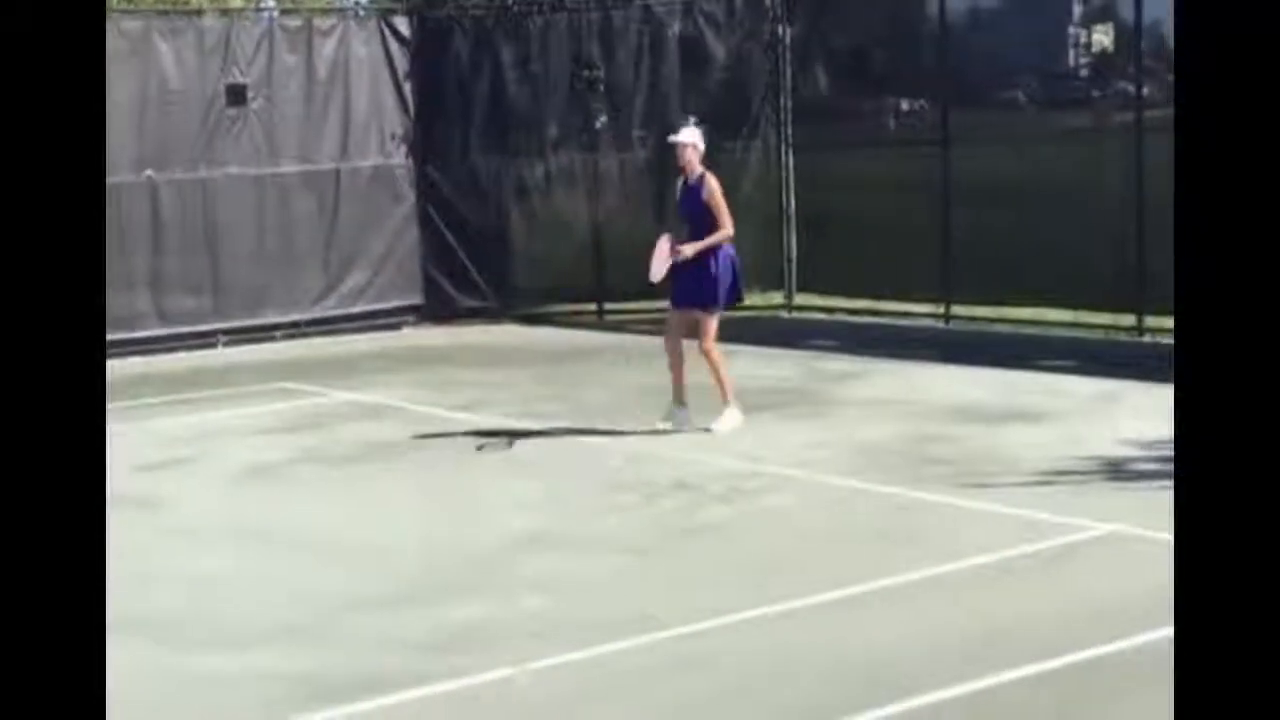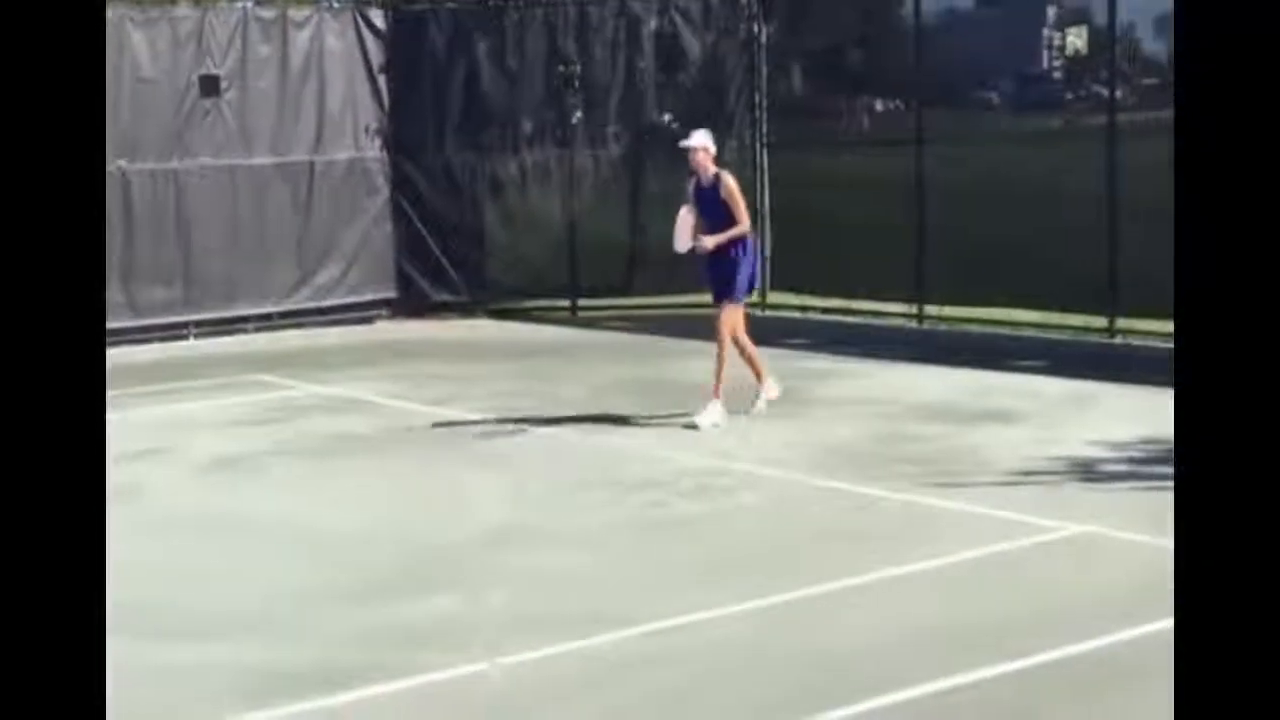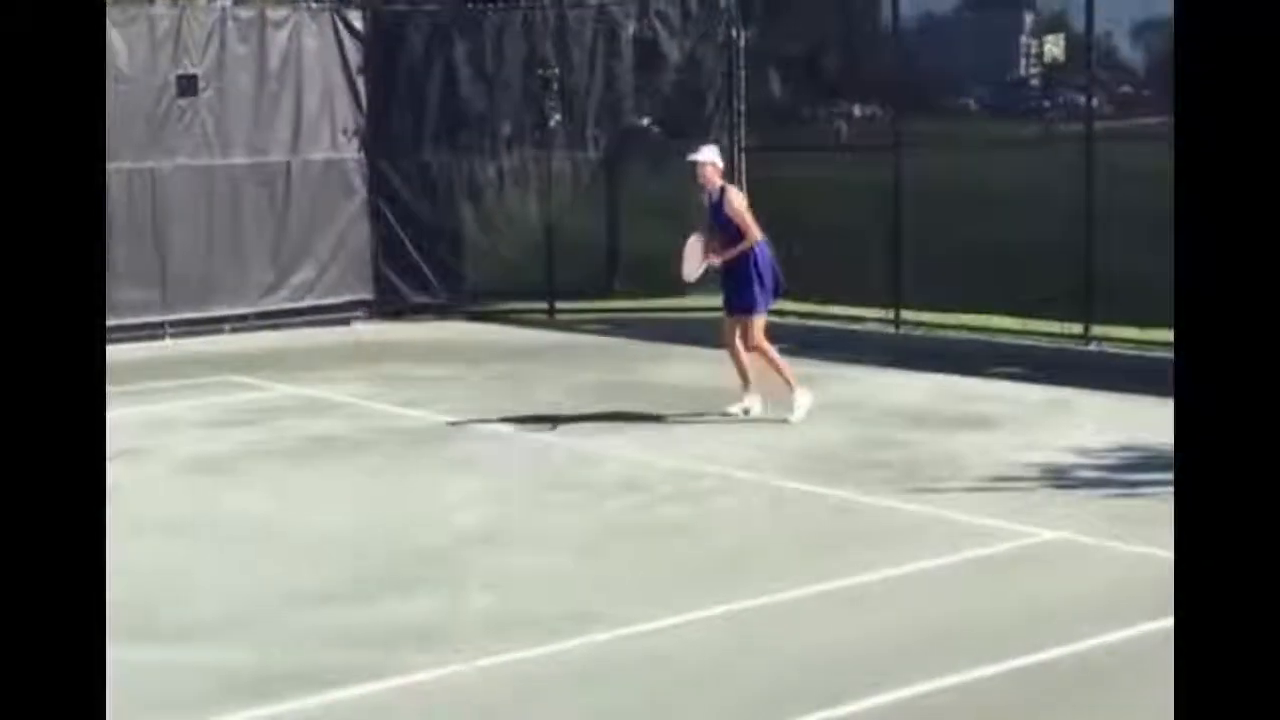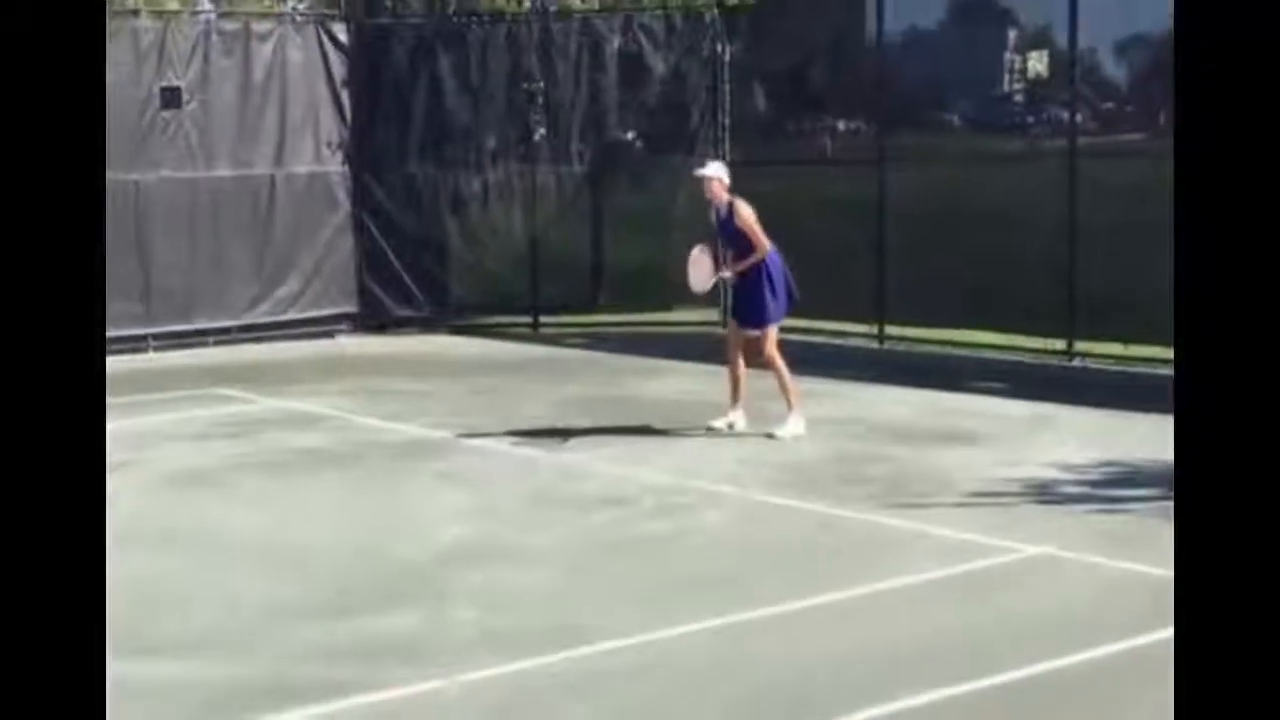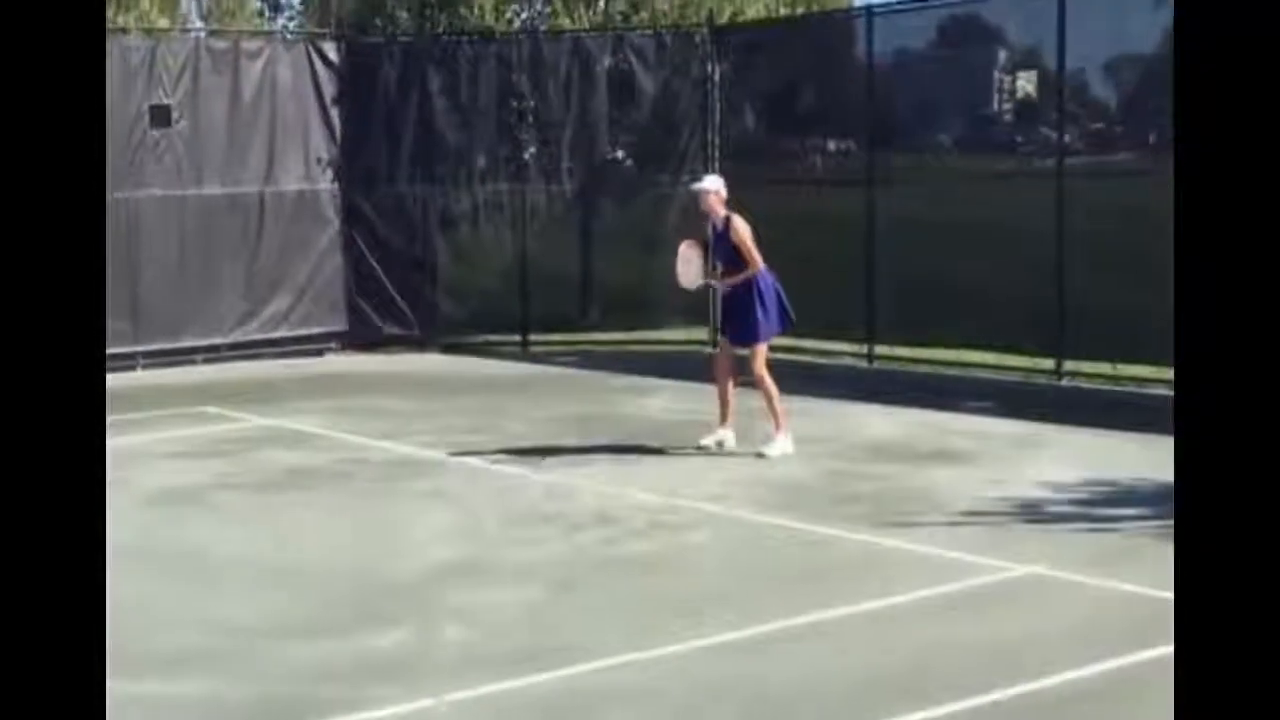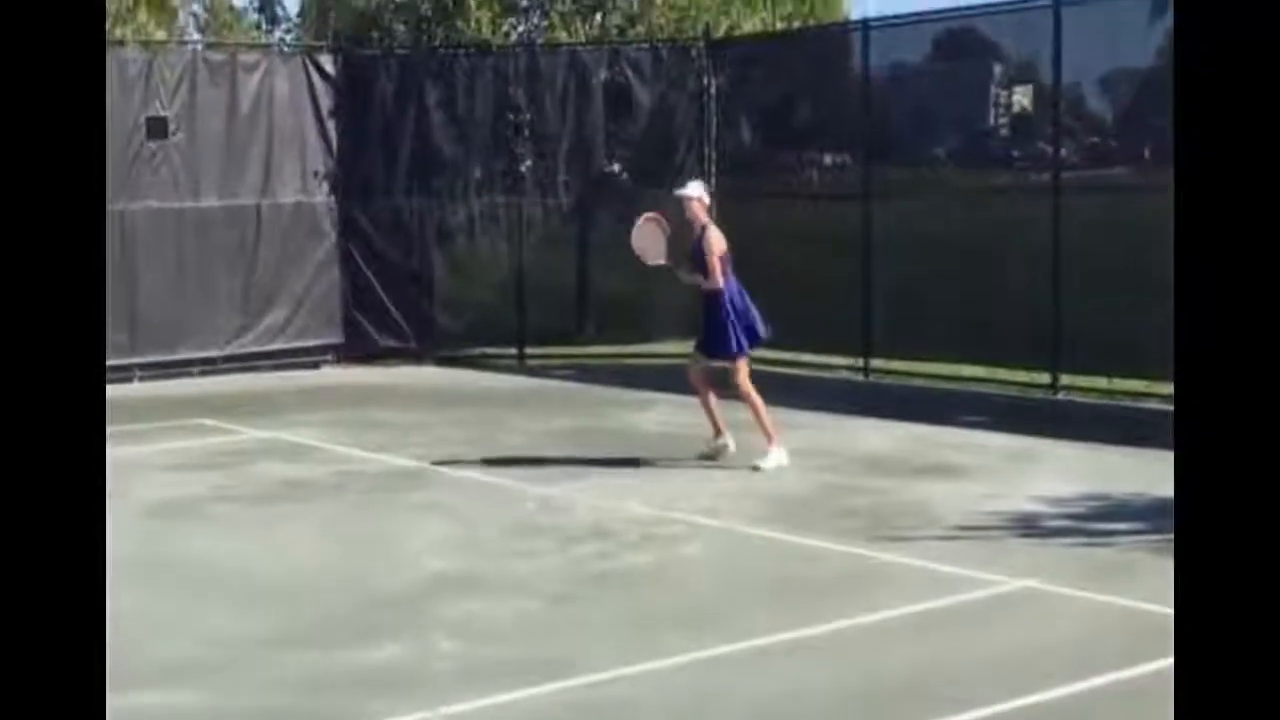
dt=0.3s
person 1, frame 1
left shoulder: (709, 183)
right shoulder: (681, 183)
left elbow: (727, 229)
left wrist: (695, 248)
right wrist: (677, 247)
left hip: (714, 263)
right hip: (691, 266)
left knee: (706, 342)
right knee: (671, 336)
left ankle: (731, 407)
right ankle: (679, 405)
person 1, frame 2
left shoulder: (726, 182)
right shoulder: (693, 185)
left elbow: (745, 224)
left wrist: (715, 240)
right wrist: (699, 239)
left hip: (738, 255)
right hip: (717, 257)
left knee: (724, 329)
right knee: (735, 332)
left ankle: (716, 403)
right ankle: (765, 383)
person 1, frame 3
left shoulder: (730, 197)
right shoulder: (708, 197)
left elbow: (754, 237)
left wrist: (724, 256)
right wrist: (714, 253)
left hip: (754, 266)
right hip: (736, 269)
left knee: (756, 340)
right knee: (730, 335)
left ankle: (799, 393)
right ankle: (751, 397)
person 1, frame 4
left shoulder: (739, 209)
right shoulder: (715, 212)
left elbow: (764, 247)
left wrist: (736, 268)
right wrist: (728, 269)
left hip: (765, 277)
right hip: (745, 280)
left knee: (768, 352)
right knee: (733, 347)
left ankle: (795, 417)
right ankle: (736, 413)
person 1, frame 5
left shoulder: (736, 225)
right shoulder: (711, 226)
left elbow: (757, 266)
left wrist: (727, 282)
right wrist: (717, 279)
left hip: (757, 296)
right hip: (736, 297)
left knee: (758, 370)
right knee: (722, 365)
left ankle: (782, 435)
right ankle: (724, 430)
person 1, frame 6
left shoulder: (710, 235)
right shoulder: (699, 233)
left elbow: (718, 282)
left wrist: (693, 279)
right wrist: (692, 276)
left hip: (729, 310)
right hip: (715, 311)
left knee: (742, 384)
right knee: (695, 373)
left ankle: (776, 448)
right ankle: (721, 438)
